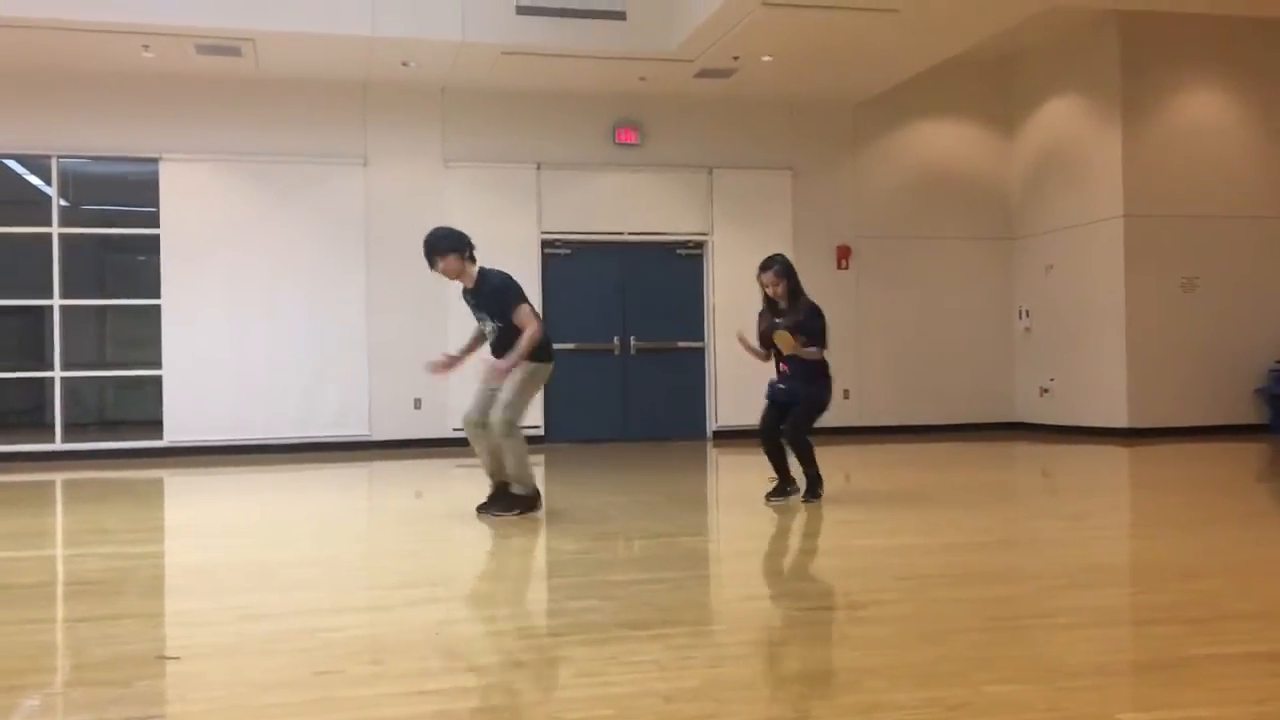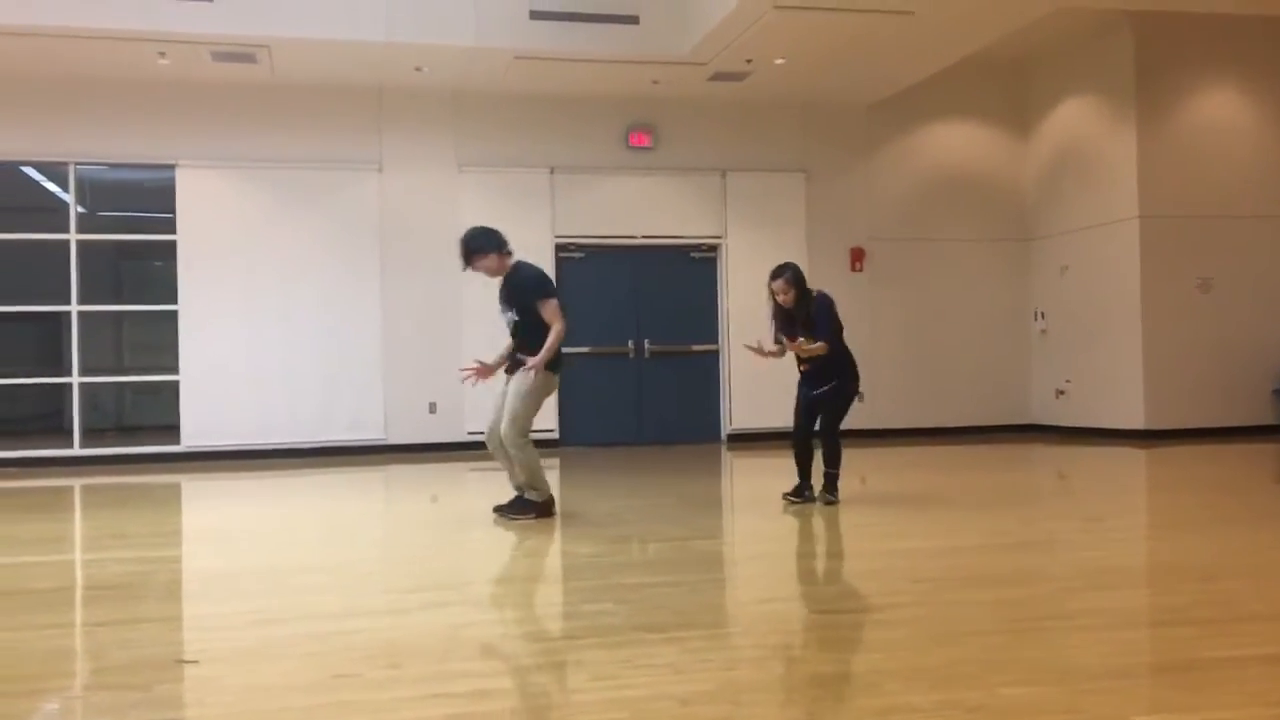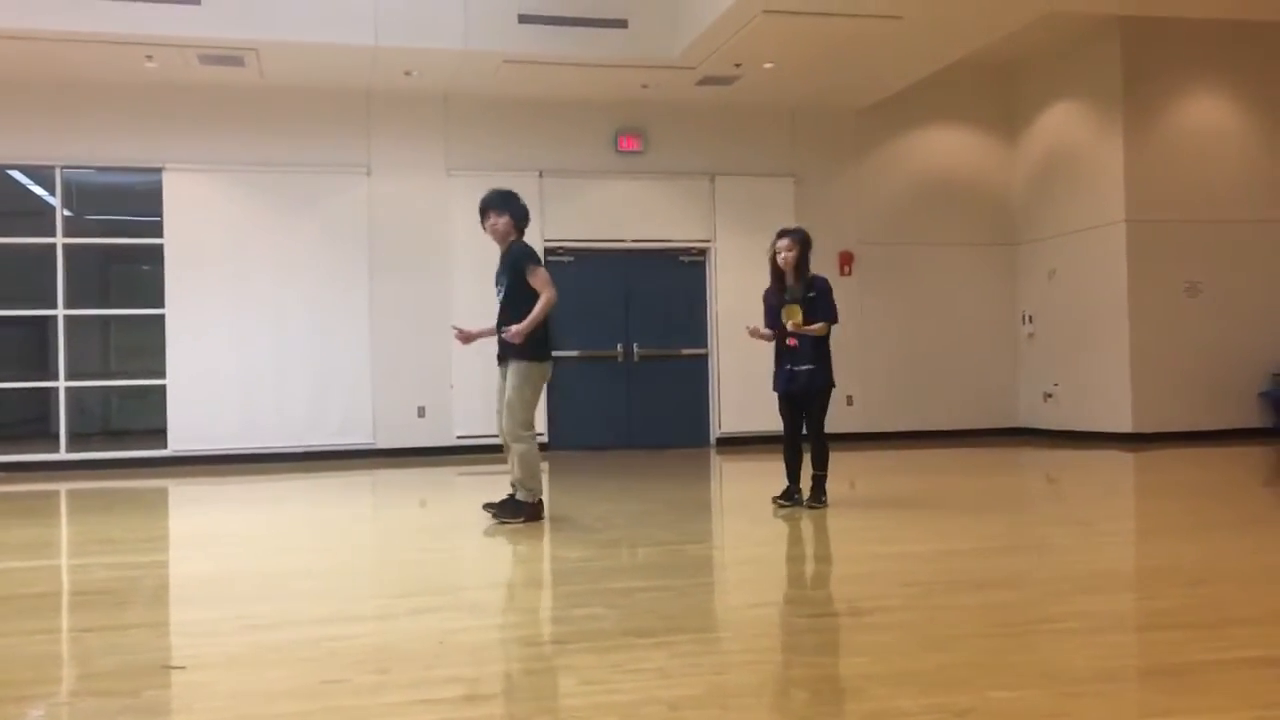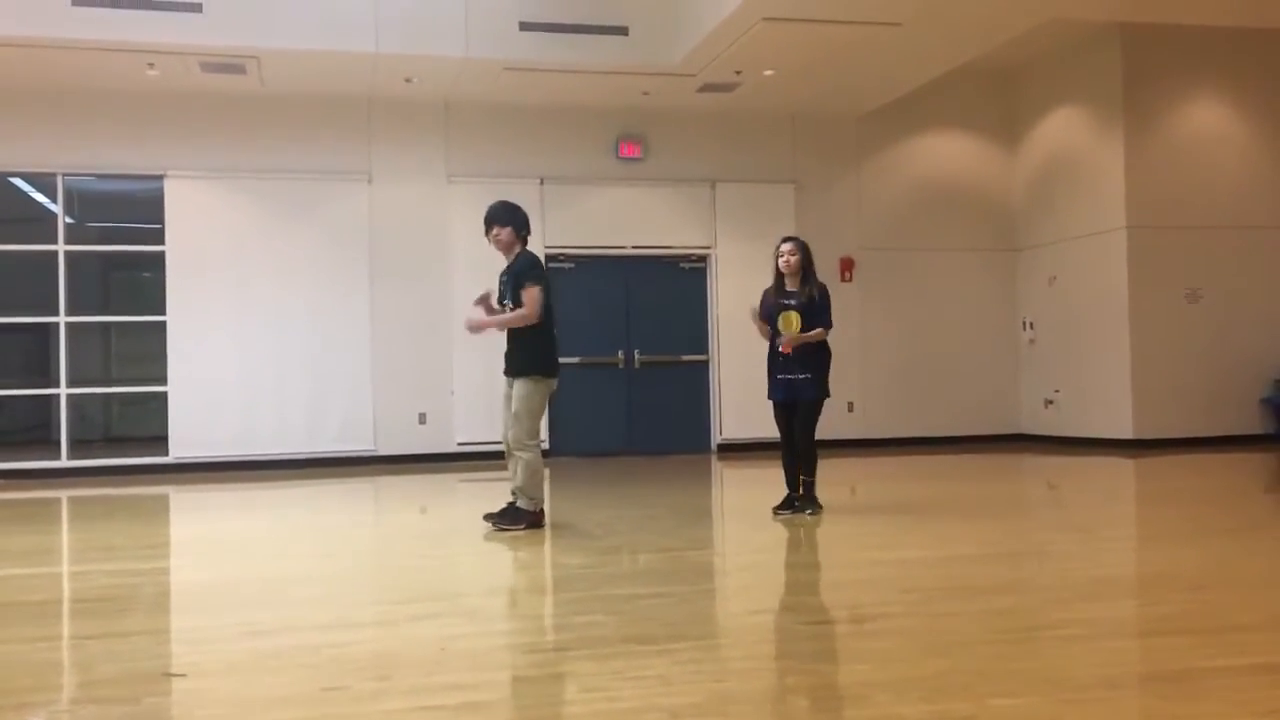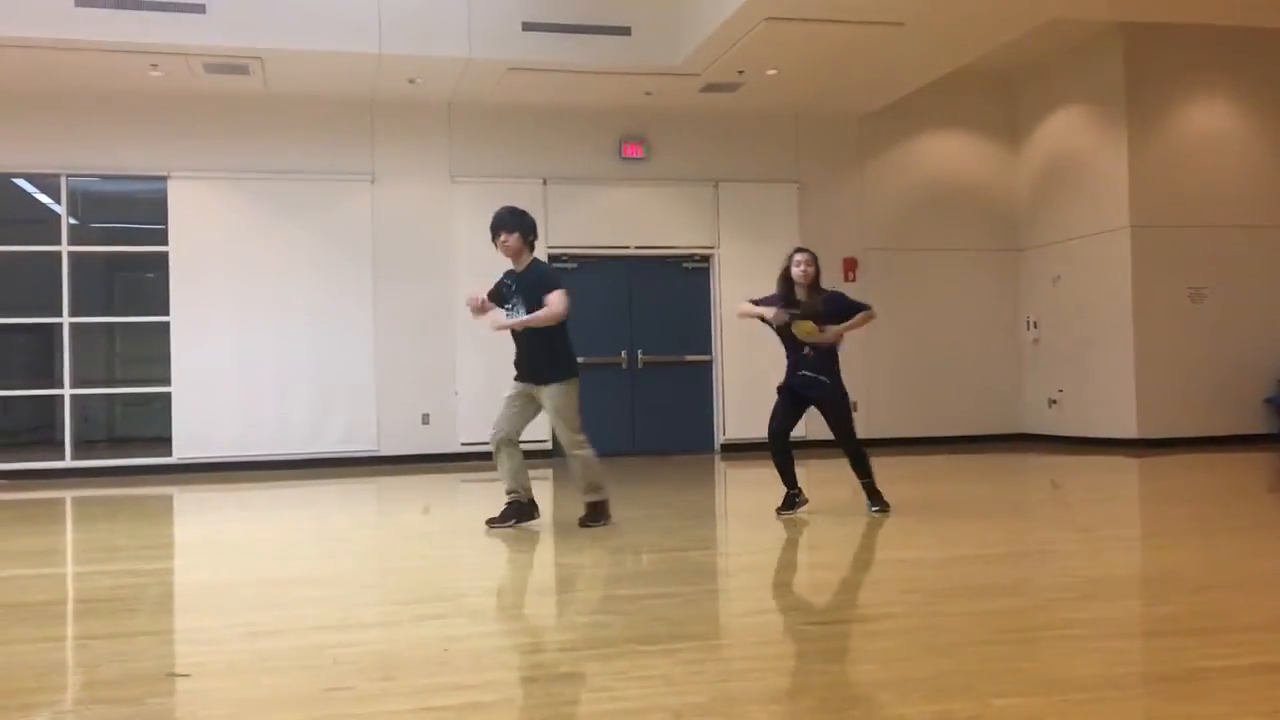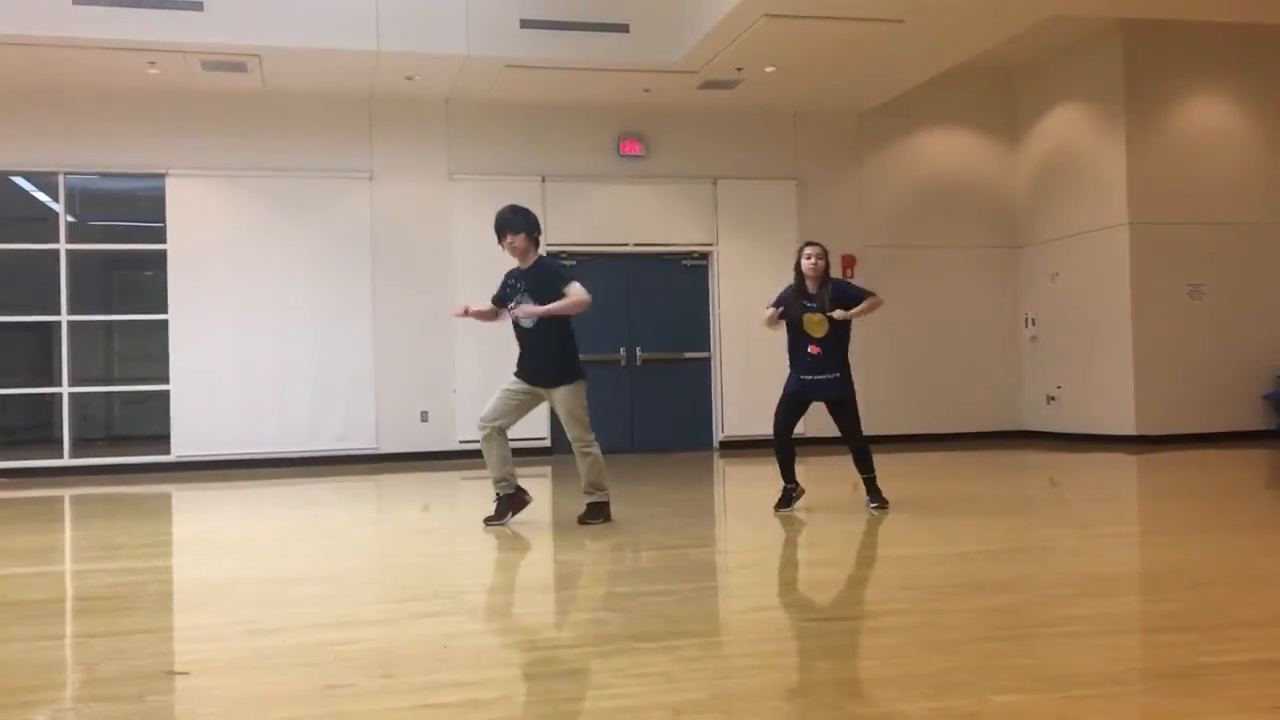
dt=0.3s
person 1, frame 1
left shoulder: (498, 284)
right shoulder: (468, 292)
left elbow: (533, 328)
left wrist: (509, 362)
right wrist: (457, 358)
left hip: (530, 360)
right hip: (503, 361)
left knee: (502, 421)
right knee: (474, 419)
left ankle: (525, 493)
right ankle: (504, 486)
person 1, frame 2
left shoulder: (532, 277)
right shoulder: (506, 288)
left elbow: (558, 325)
left wrist: (541, 359)
right wrist: (495, 365)
left hip: (538, 369)
right hip: (520, 368)
left knee: (512, 433)
right knee: (495, 433)
left ankle: (540, 498)
right ankle: (527, 494)
person 1, frame 3
left shoulder: (520, 252)
right shoulder: (507, 259)
left elbow: (549, 294)
left wrist: (526, 327)
right wrist: (476, 334)
left hip: (527, 355)
right hip: (510, 355)
left knee: (518, 430)
right knee: (509, 429)
left ankle: (530, 501)
right ankle: (520, 496)
person 1, frame 4
left shoulder: (527, 265)
right shoulder: (508, 272)
left elbow: (531, 313)
left wrist: (486, 321)
right wrist: (488, 306)
left hip: (536, 367)
right hip: (517, 367)
left knee: (524, 438)
right knee: (512, 438)
left ankle: (530, 509)
right ankle: (521, 504)
person 1, frame 5
left shoulder: (542, 274)
right shoulder: (508, 281)
left elbow: (558, 311)
right elbow: (483, 309)
left wrist: (517, 322)
right wrist: (478, 303)
left hip: (557, 375)
right hip: (527, 376)
left knee: (572, 441)
right knee: (501, 435)
left ankle: (597, 502)
right ankle: (521, 502)
person 1, frame 6
left shoulder: (551, 270)
right shoulder: (509, 280)
left elbow: (580, 300)
right elbow: (495, 312)
left wrist: (542, 309)
right wrist: (472, 312)
left hip: (563, 374)
right hip: (526, 376)
left knee: (581, 439)
right knee: (489, 424)
left ankle: (599, 501)
right ankle: (510, 492)
person 2, frame 1
left shoulder: (807, 310)
right shoulder: (767, 315)
left elbow: (818, 352)
right elbow: (765, 354)
left wrist: (799, 350)
right wrist: (747, 345)
left hip: (812, 386)
right hip: (784, 385)
left knee: (793, 431)
right knee: (768, 431)
left ankle: (814, 481)
right ankle: (785, 482)
person 2, frame 2
left shoulder: (821, 304)
right shoulder: (782, 314)
left elbow: (825, 346)
right elbow: (782, 348)
left wrist: (799, 349)
right wrist: (763, 351)
left hip: (839, 379)
right hip: (809, 382)
left knee: (828, 430)
right knee: (800, 433)
left ankle: (830, 486)
right ankle: (804, 486)
person 2, frame 3
left shoulder: (818, 285)
right shoulder: (772, 293)
left elbow: (825, 326)
right elbow: (774, 333)
left wrist: (802, 329)
right wrist: (760, 333)
left hip: (815, 369)
right hip: (786, 370)
left knee: (814, 429)
right knee: (791, 431)
left ankle: (818, 489)
right ankle: (793, 489)
person 2, frame 4
left shoulder: (816, 291)
right shoulder: (771, 295)
left elbow: (822, 331)
right elbow: (769, 335)
left wrist: (798, 338)
right wrist: (758, 321)
left hip: (811, 377)
right hip: (781, 377)
left knee: (805, 436)
right knee: (788, 439)
left ankle: (809, 494)
right ankle: (793, 495)
person 2, frame 5
left shoulder: (830, 299)
right shoulder: (779, 301)
left elbow: (868, 313)
right elbow: (741, 310)
left wrist: (840, 329)
right wrist: (764, 311)
left hip: (826, 380)
right hip: (795, 382)
left knee: (847, 440)
right knee: (775, 437)
left ankle: (872, 493)
right ankle: (793, 493)
person 2, frame 6
left shoulder: (839, 290)
right shoulder: (791, 294)
left elbow: (876, 300)
right elbow: (769, 321)
left wrist: (850, 313)
right wrist: (772, 315)
left hip: (834, 376)
right hip: (800, 377)
left knee: (852, 435)
right knee: (780, 432)
left ankle: (872, 490)
right ankle: (790, 488)
